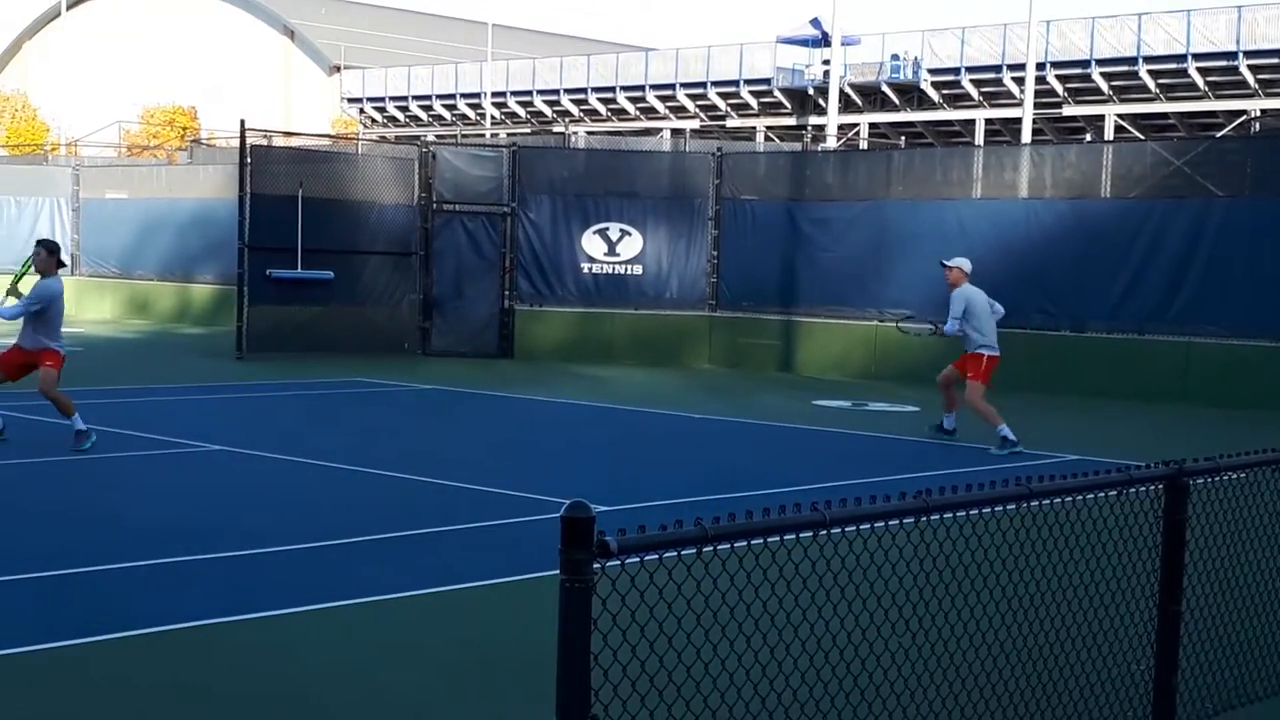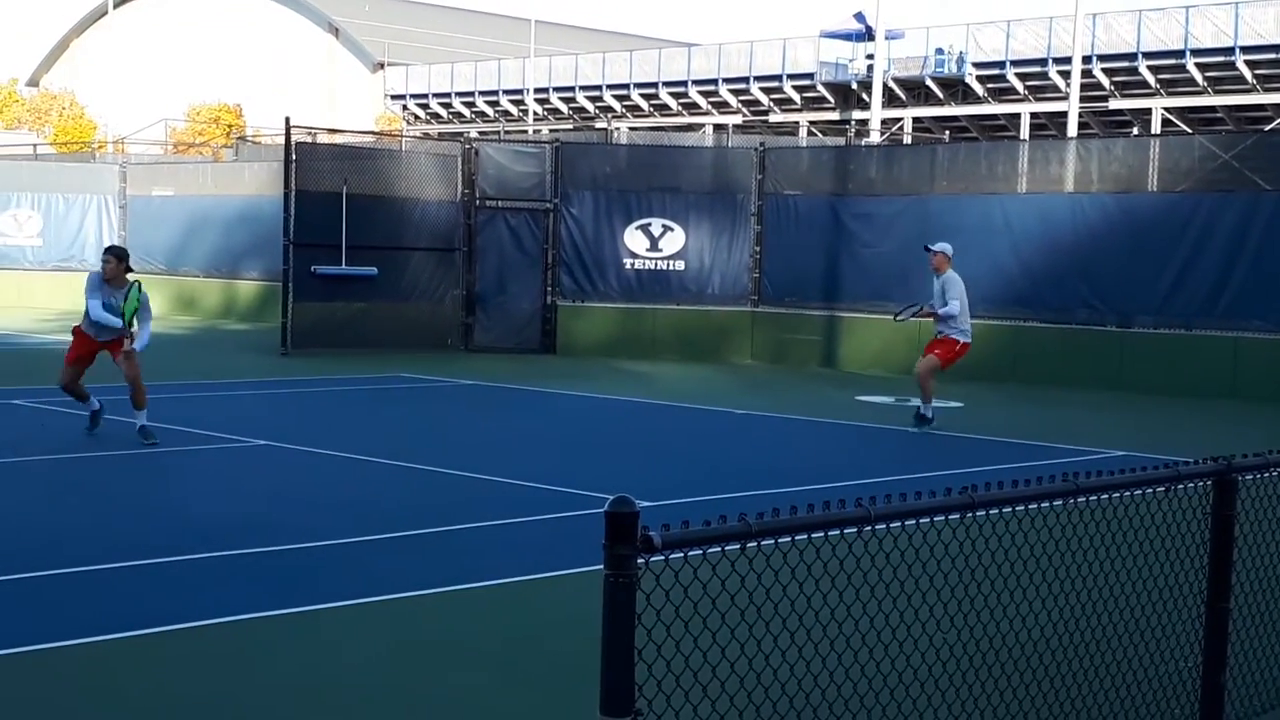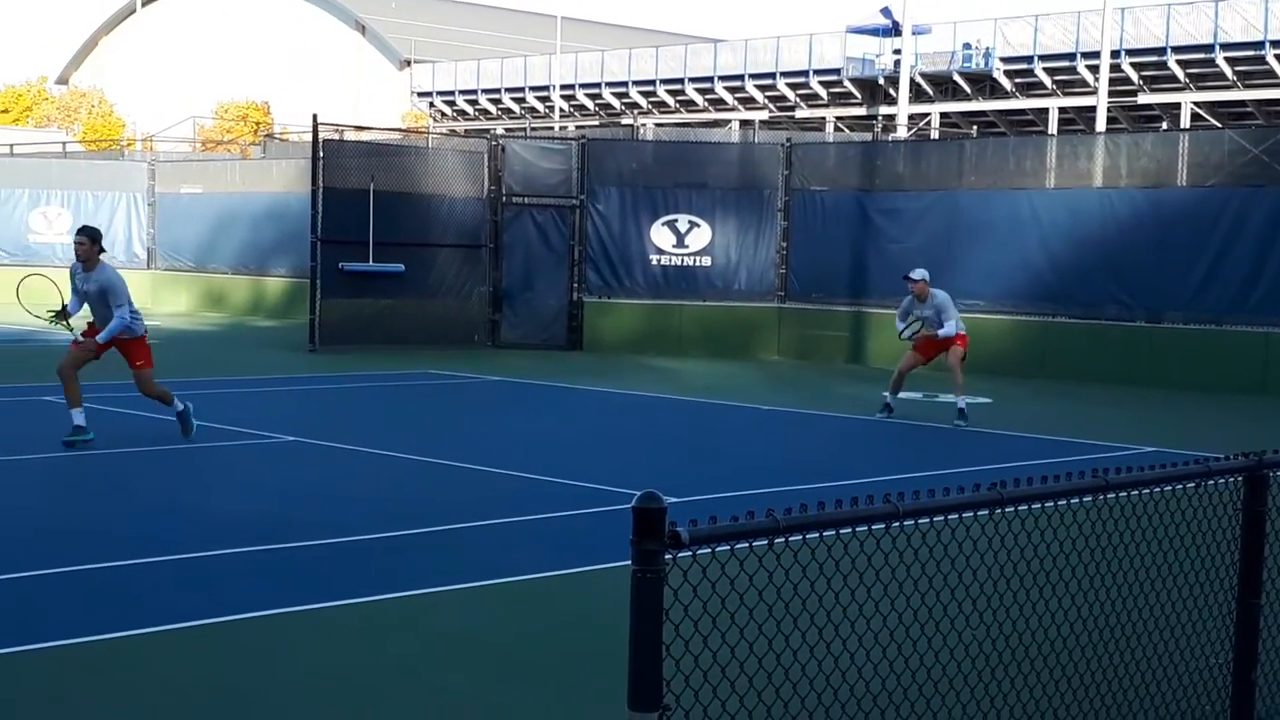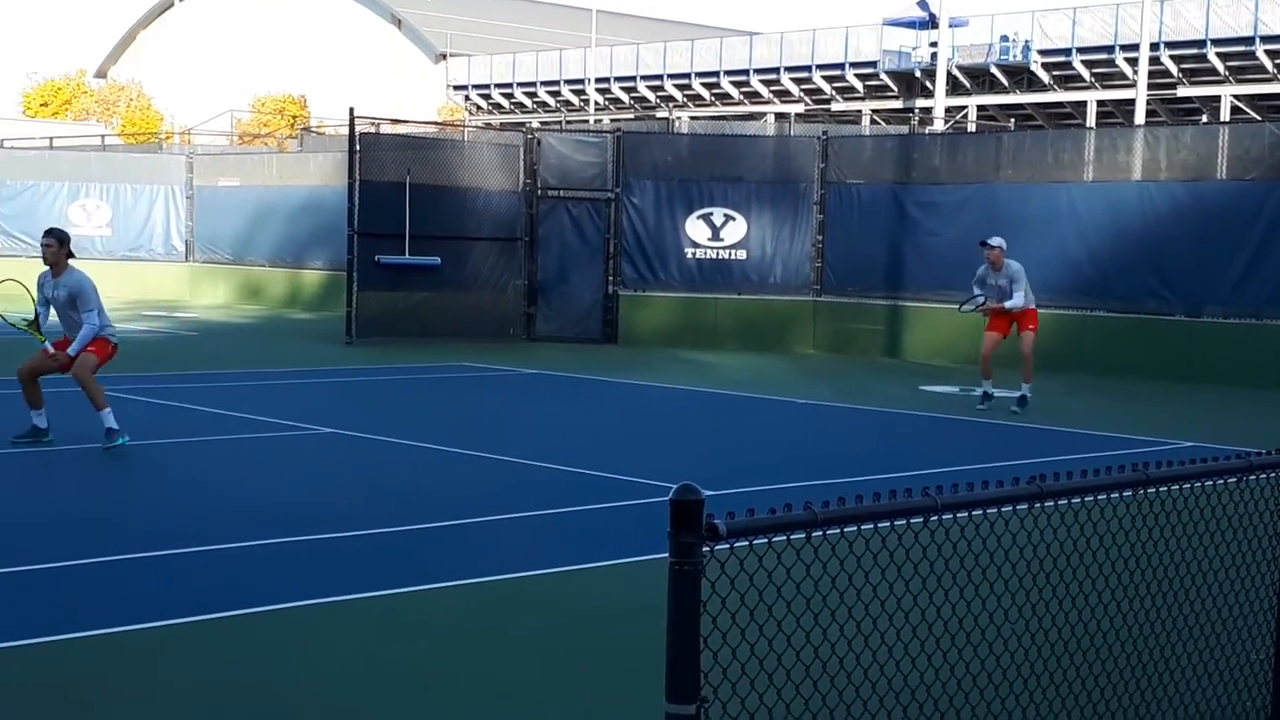
dt=0.4s
person 1, frame 1
left shoulder: (51, 287)
right shoulder: (47, 281)
right wrist: (19, 296)
left hip: (49, 350)
right hip: (25, 347)
left knee: (46, 388)
left ankle: (81, 430)
person 1, frame 2
left shoulder: (139, 296)
right shoulder: (94, 279)
left elbow: (146, 328)
right elbow: (94, 312)
left wrist: (134, 349)
right wrist: (122, 323)
left hip: (117, 338)
right hip: (88, 335)
left knee: (134, 376)
right knee: (66, 383)
left ankle: (142, 425)
right ankle: (95, 408)
person 1, frame 3
left shoulder: (110, 279)
right shoulder: (75, 270)
left elbow: (122, 319)
right elbow: (77, 297)
left wrist: (98, 341)
right wrist: (68, 312)
left hip: (130, 332)
right hip: (100, 328)
left knee: (146, 387)
right knee: (64, 369)
left ankle: (181, 410)
right ankle: (80, 427)
person 1, frame 4
left shoulder: (80, 283)
right shoulder: (43, 279)
left elbow: (92, 324)
right elbow: (42, 309)
left wrist: (70, 354)
right wrist: (37, 321)
left hip: (101, 339)
right hip: (73, 339)
left knee: (80, 372)
right knee: (25, 372)
left ankle: (112, 429)
right ankle: (39, 428)
person 2, frame 1
left shoulder: (959, 294)
right shoulder: (978, 293)
left elbow: (951, 328)
right elbow: (999, 311)
left wrist: (942, 330)
left hip: (983, 354)
right hip: (976, 351)
left knee: (973, 398)
right knee: (943, 381)
left ankle: (1009, 439)
right ankle: (947, 427)
person 2, frame 2
left shoulder: (951, 279)
right shoulder: (937, 279)
left elbow: (955, 309)
left wrist: (931, 313)
right wrist: (926, 311)
left hip: (956, 339)
right hip: (943, 336)
left knee: (921, 371)
right knee: (921, 371)
left ankle: (926, 416)
right ankle: (924, 412)
person 2, frame 3
left shoulder: (941, 299)
right shoulder: (909, 302)
left elbow: (950, 330)
right elbow: (900, 322)
left wrist: (928, 334)
right wrist: (913, 337)
left hip: (955, 335)
right hip: (929, 339)
left knee: (953, 362)
right knee: (901, 369)
left ankle: (961, 410)
right ankle: (889, 405)
person 2, frame 4
left shoulder: (1015, 269)
right shoulder: (983, 272)
left elbow: (1019, 301)
right elbow: (977, 287)
left wrist: (995, 307)
right wrist: (985, 304)
left hip: (1025, 310)
right hip: (1000, 312)
left knee: (1026, 351)
right knee: (985, 352)
left ankle: (1024, 395)
right ankle: (987, 393)
